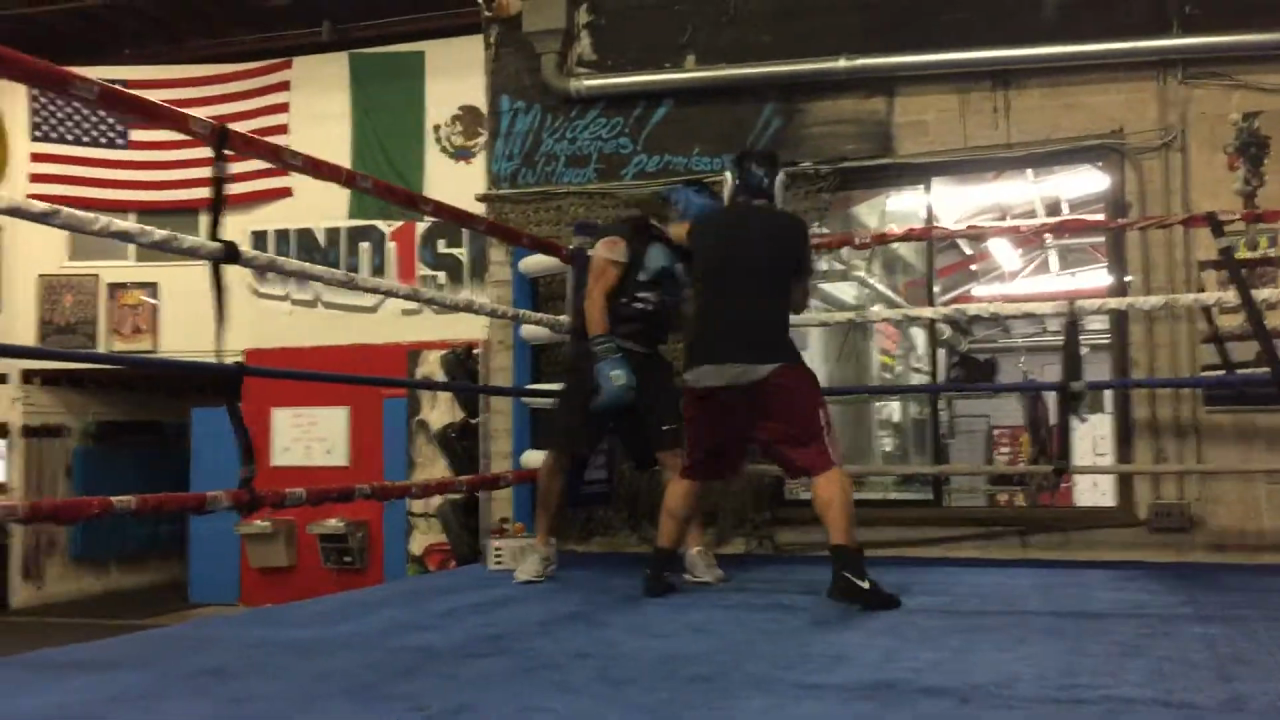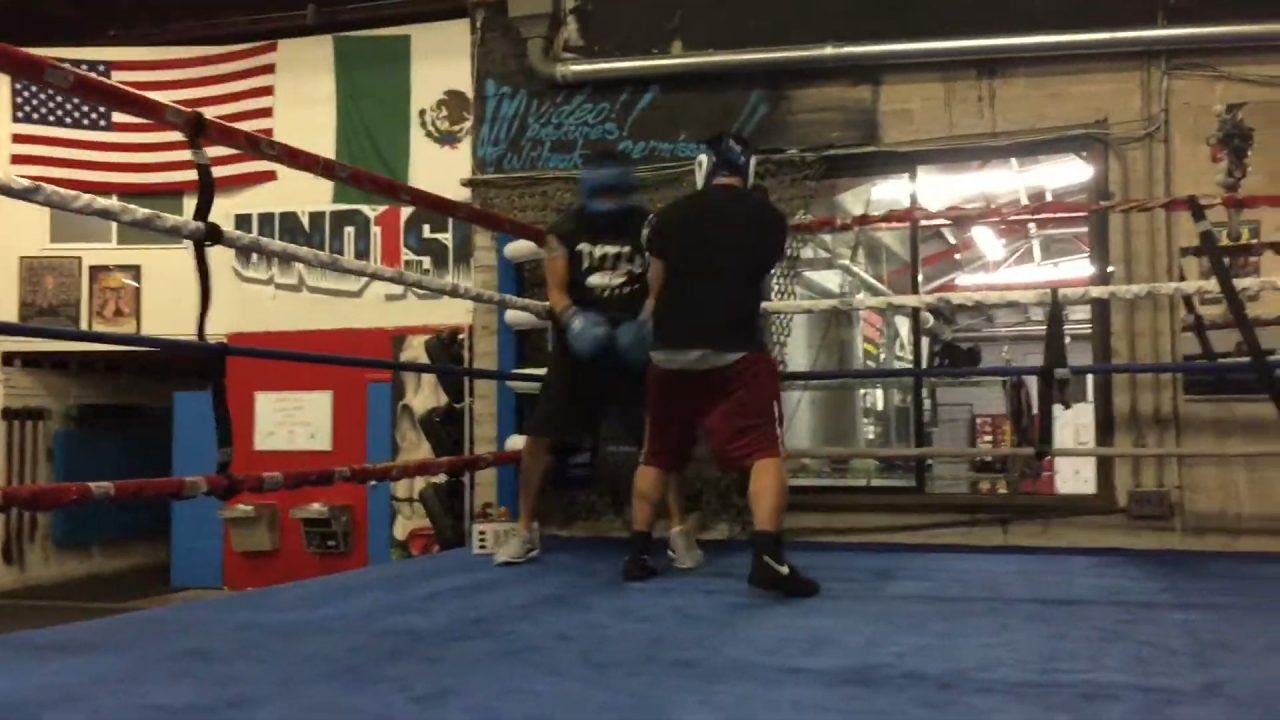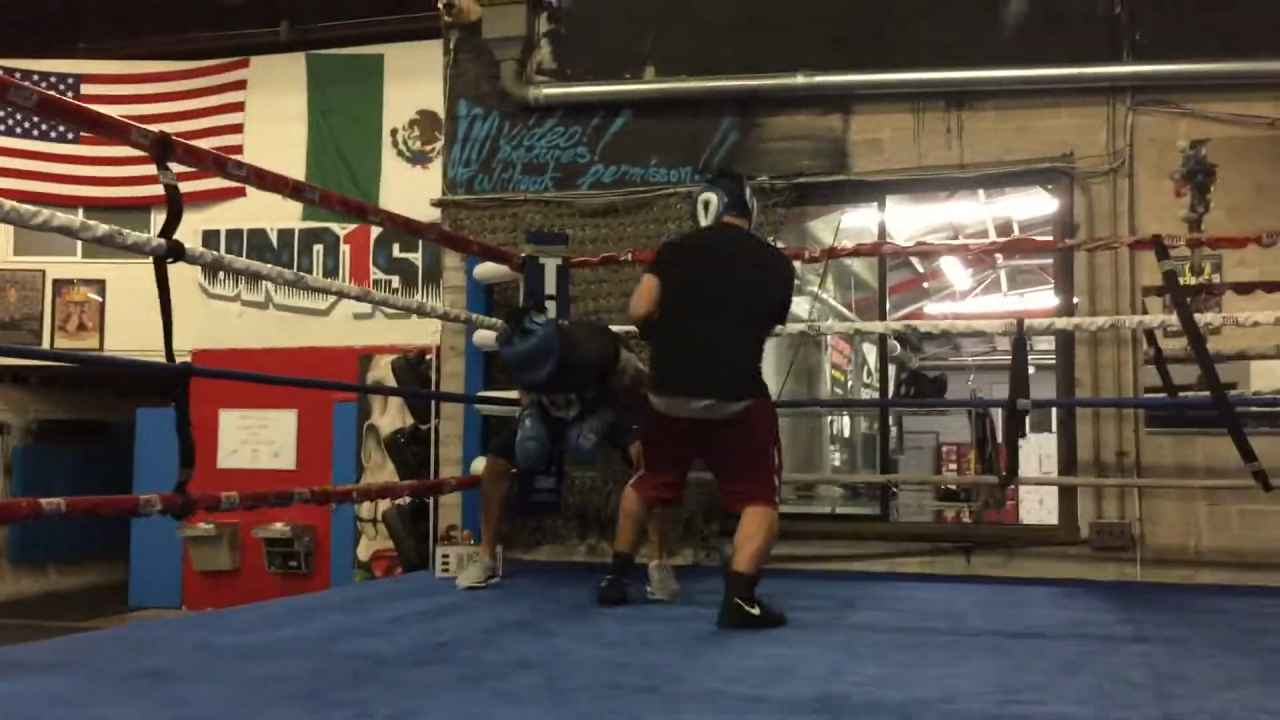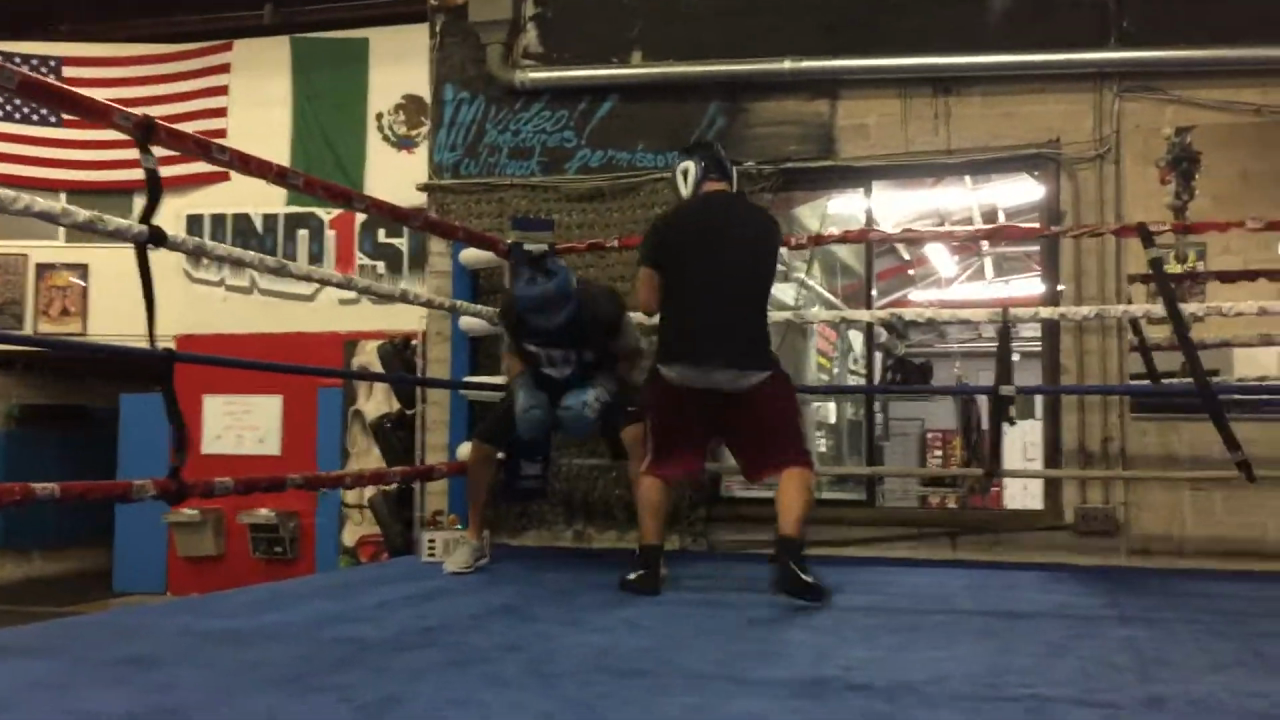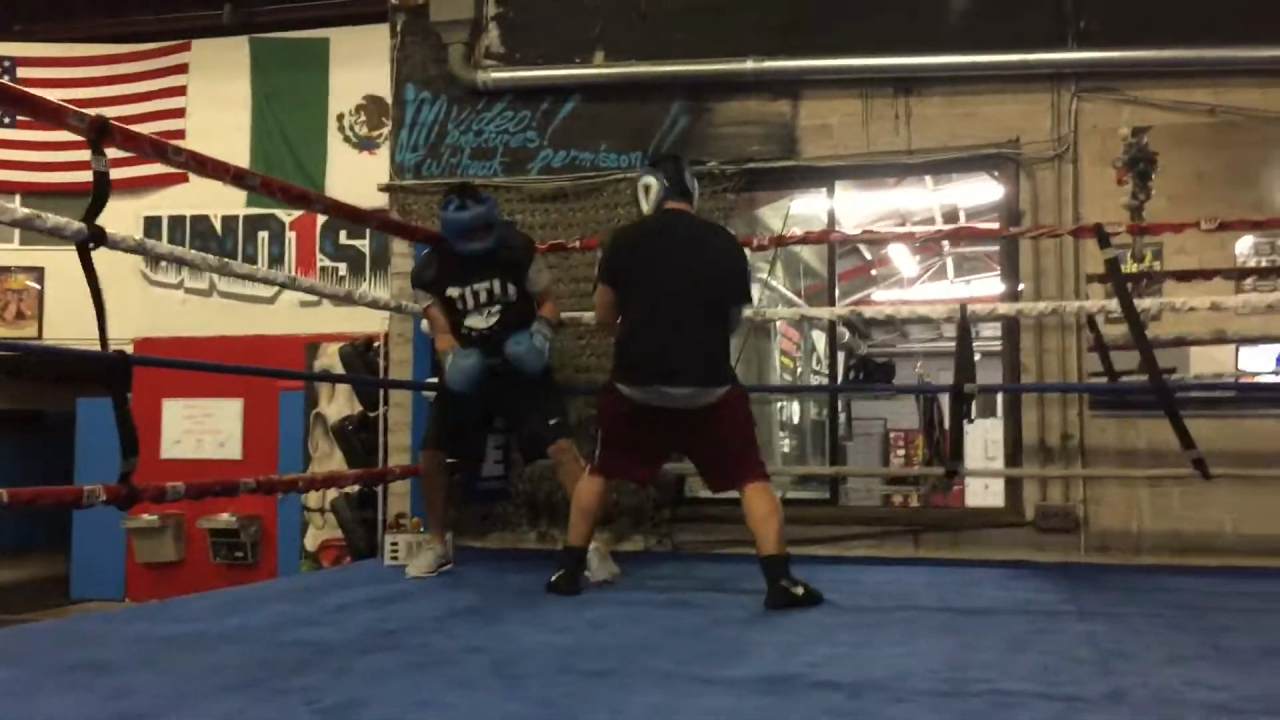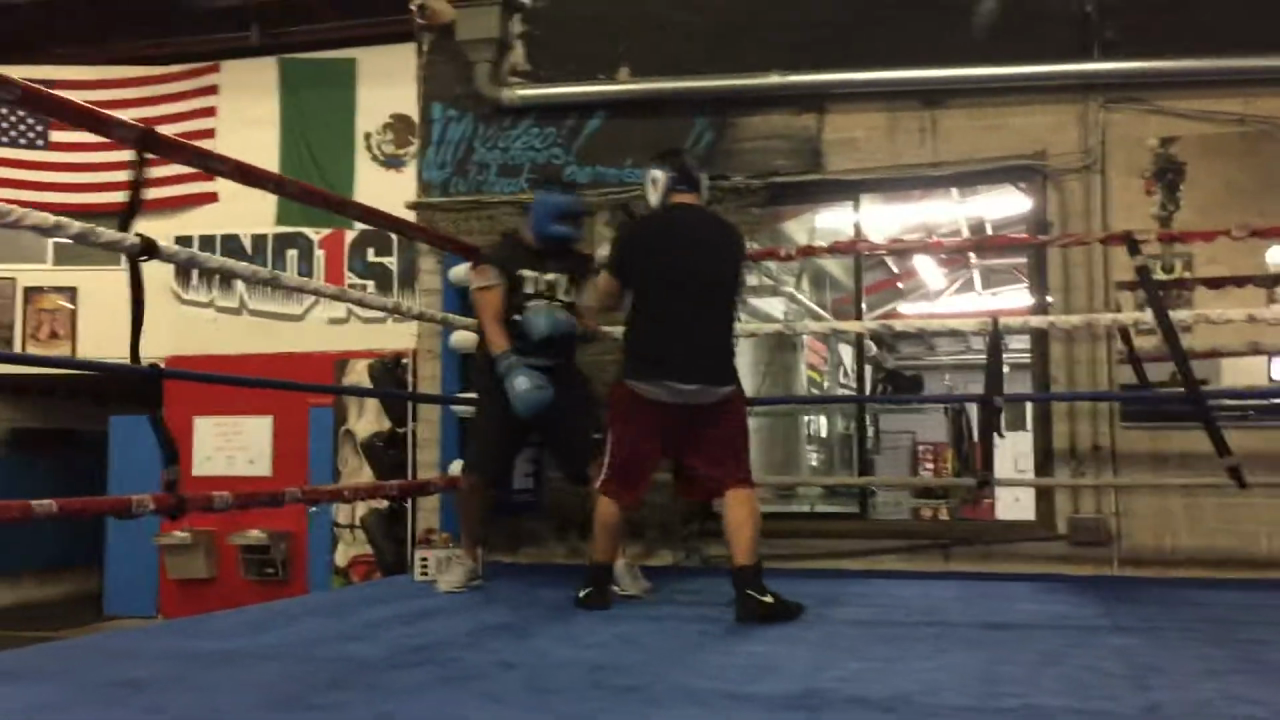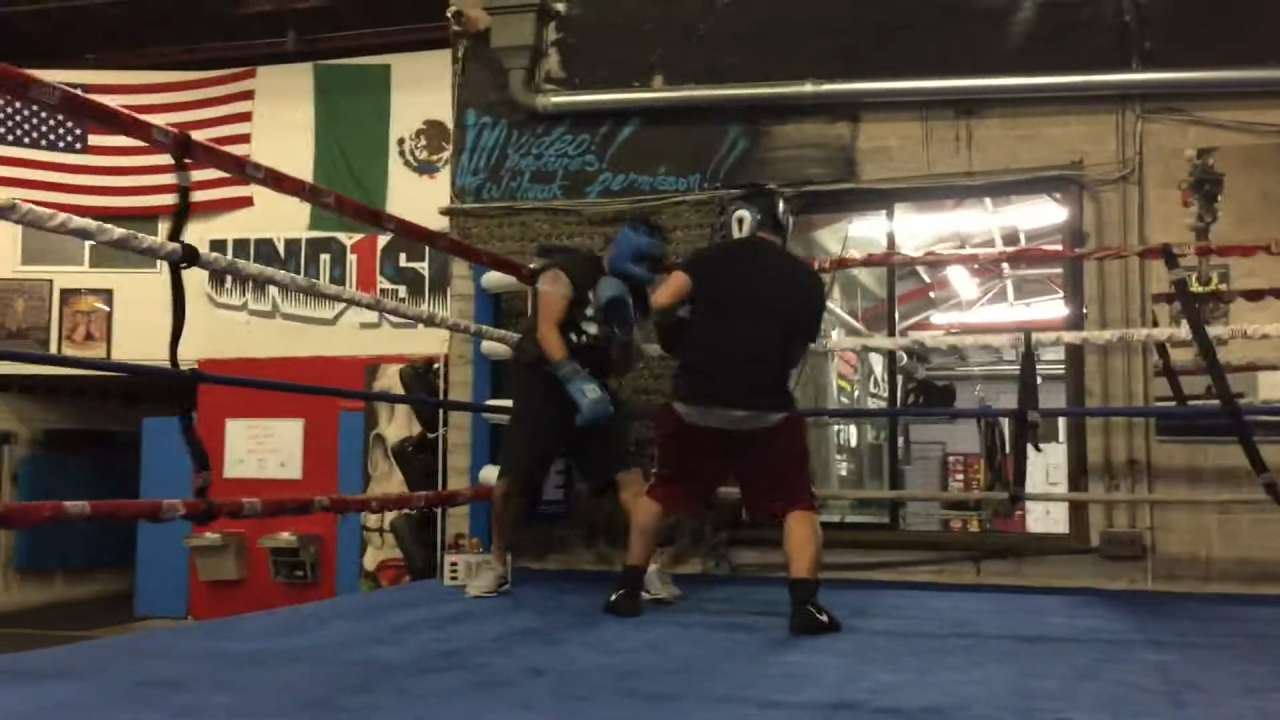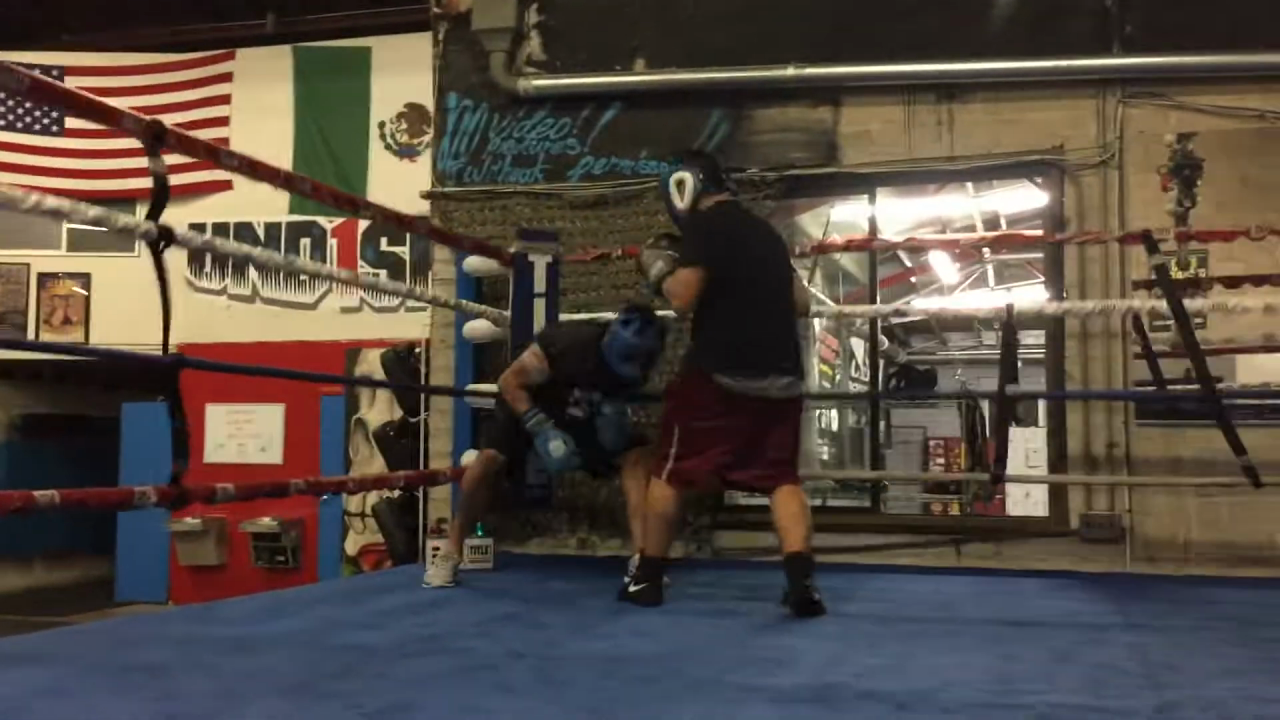
dt=0.3s
person 1, frame 1
left shoulder: (710, 227)
right shoulder: (788, 228)
left elbow: (682, 238)
right elbow: (797, 301)
left hip: (704, 370)
right hip: (768, 365)
left knee: (691, 471)
right knee: (822, 463)
left ankle: (659, 568)
right ankle: (849, 571)
person 1, frame 2
left shoulder: (672, 215)
right shoulder: (768, 216)
left elbow: (655, 283)
left hip: (672, 353)
right hip: (736, 353)
left knee: (656, 457)
right knee: (764, 453)
left ankle: (637, 553)
right ankle: (768, 555)
person 1, frame 3
left shoulder: (677, 249)
right shoulder: (777, 263)
left elbow: (640, 309)
left hip: (670, 394)
right hip: (737, 397)
left knee: (646, 484)
right knee: (758, 499)
left ankle: (617, 576)
right ankle: (739, 595)
person 1, frame 4
left shoulder: (669, 225)
right shoulder: (765, 224)
left elbow: (647, 303)
left hip: (680, 368)
right hip: (749, 369)
left knee: (658, 465)
right knee: (792, 461)
left ankle: (647, 566)
right ankle: (789, 559)
person 1, frame 5
left shoulder: (627, 240)
right shoulder: (725, 244)
left elbow: (604, 317)
right elbow: (733, 319)
left hip: (636, 385)
right hip: (708, 385)
left knee: (599, 470)
right knee: (751, 478)
left ankle: (569, 569)
right ankle: (781, 580)
person 1, frame 6
left shoulder: (637, 232)
right shoulder: (729, 237)
left elbow: (604, 300)
left wrist: (611, 257)
left hip: (646, 381)
right hip: (713, 383)
left knee: (615, 485)
right knee: (735, 483)
left ankle: (596, 583)
right ankle: (750, 587)
person 1, frame 7
left shoulder: (715, 257)
right shoulder: (808, 279)
left elbow: (662, 303)
right elbow: (797, 352)
left hip: (698, 404)
right hip: (768, 412)
left knee: (659, 495)
right knee: (796, 505)
left ankle: (627, 590)
right ankle: (805, 603)
person 1, frame 8
left shoulder: (704, 226)
right shoulder: (765, 231)
left elbow: (682, 299)
right elbow: (800, 303)
left wrist: (658, 267)
left hip: (719, 374)
right hip: (781, 377)
left knee: (670, 474)
right knee: (782, 479)
left ankle: (647, 578)
right ankle: (800, 577)
person 2, frame 1
left shoulder: (677, 254)
right shoulder: (625, 236)
right elbow: (595, 297)
left wrist: (672, 283)
right wrist: (605, 356)
left hip: (645, 359)
right hip: (596, 355)
left knee: (673, 454)
right knee: (561, 452)
left ankle: (696, 551)
right ankle: (542, 549)
person 2, frame 2
left shoulder: (647, 227)
right shoulder: (566, 229)
right elbow: (556, 290)
left wrist: (644, 324)
right wrist: (574, 321)
left hip: (630, 343)
right hip: (581, 342)
right knee: (541, 435)
left ankle: (679, 530)
right ankle: (524, 532)
person 2, frame 3
left shoulder: (597, 350)
right shoulder: (519, 356)
left elbow: (638, 386)
right elbow: (528, 390)
left wrist: (601, 422)
right wrist: (530, 418)
left hip: (612, 405)
right hip: (553, 413)
left knee: (644, 453)
right knee: (497, 462)
left ankle: (659, 564)
right ankle: (486, 558)
person 2, frame 4
left shoulder: (603, 307)
right shoulder: (514, 310)
left elbow: (630, 358)
right elbow: (514, 354)
left wrist: (599, 393)
right wrist: (522, 390)
left hip: (602, 381)
right hip: (542, 383)
left knee: (636, 437)
right knee: (482, 447)
right ankle: (474, 540)
person 2, frame 5
left shoulder: (519, 249)
right shoulder: (430, 271)
left elbow: (546, 302)
right elbow: (441, 332)
left wrist: (540, 335)
right wrist: (454, 362)
left hip: (521, 366)
right hip: (469, 372)
left knee: (561, 447)
right knee: (432, 458)
left ankle: (591, 545)
right ankle: (439, 545)
person 2, frame 6
left shoulder: (577, 263)
right shoulder: (497, 259)
left elbow: (586, 326)
right elbow: (491, 324)
left wrist: (567, 324)
right wrist: (513, 371)
left hip: (559, 374)
right hip: (508, 377)
left knee: (598, 464)
right knee: (475, 474)
left ankle: (618, 559)
right ankle: (469, 559)
person 2, frame 7
left shoulder: (633, 296)
right shoulder: (570, 268)
left elbow: (620, 366)
right elbow: (545, 329)
left wrist: (622, 320)
right wrist: (575, 379)
left hip: (590, 384)
right hip: (542, 381)
left knee: (629, 472)
right knee: (514, 479)
left ankle: (651, 568)
right ankle: (496, 564)
person 2, frame 8
left shoulder: (630, 365)
right shoulder: (565, 343)
right elbow: (509, 383)
left wrist: (614, 414)
right wrist: (544, 431)
left hip: (582, 416)
right hip: (529, 406)
left knee: (636, 455)
right knee: (490, 458)
left ankle: (641, 558)
right ankle: (451, 553)
